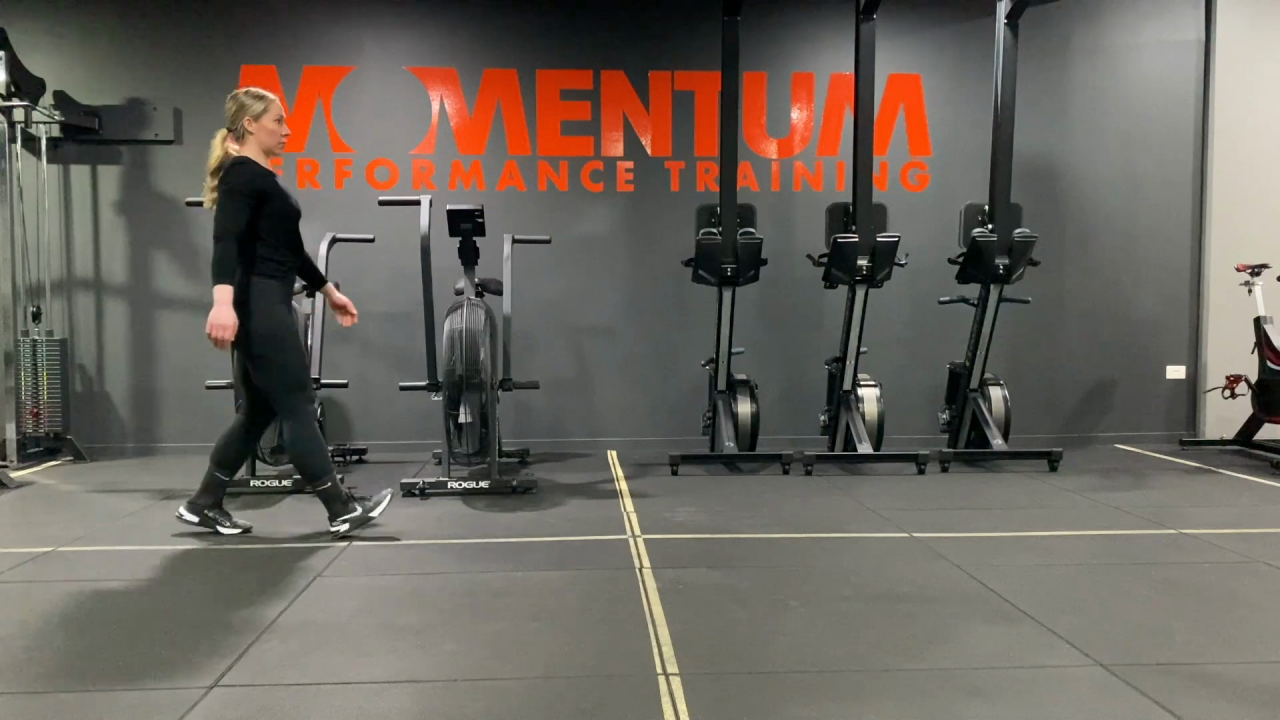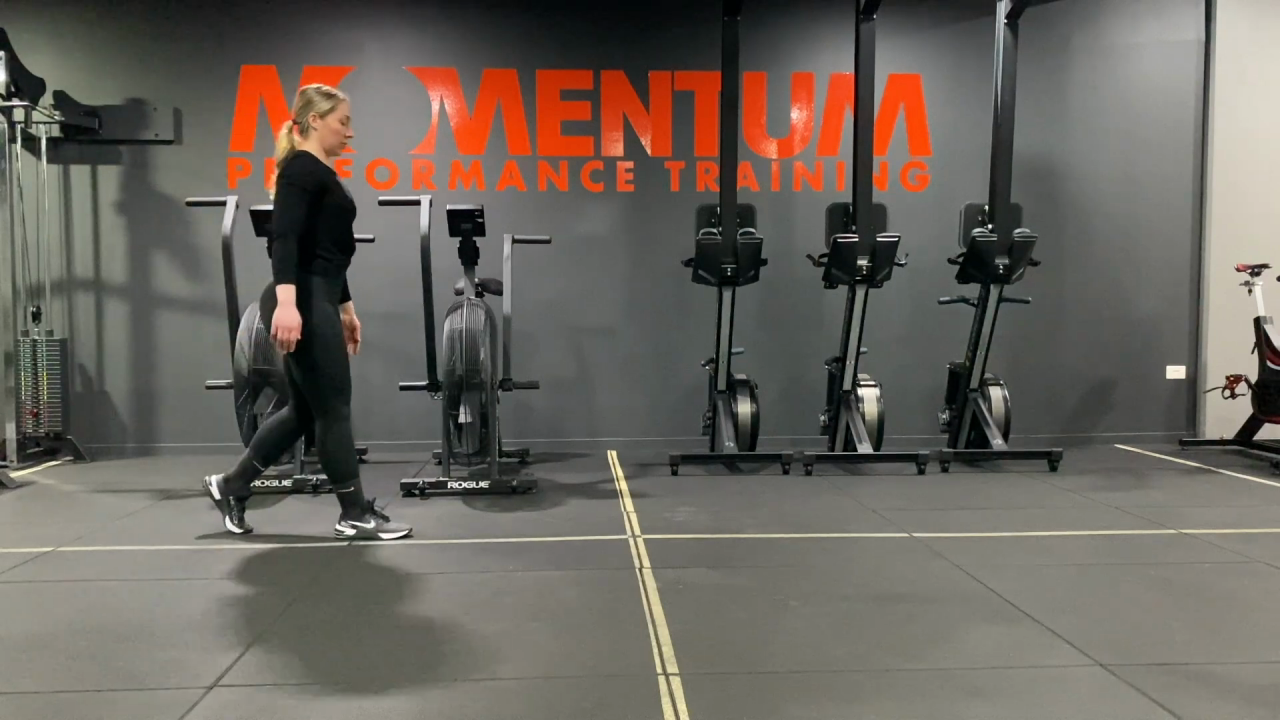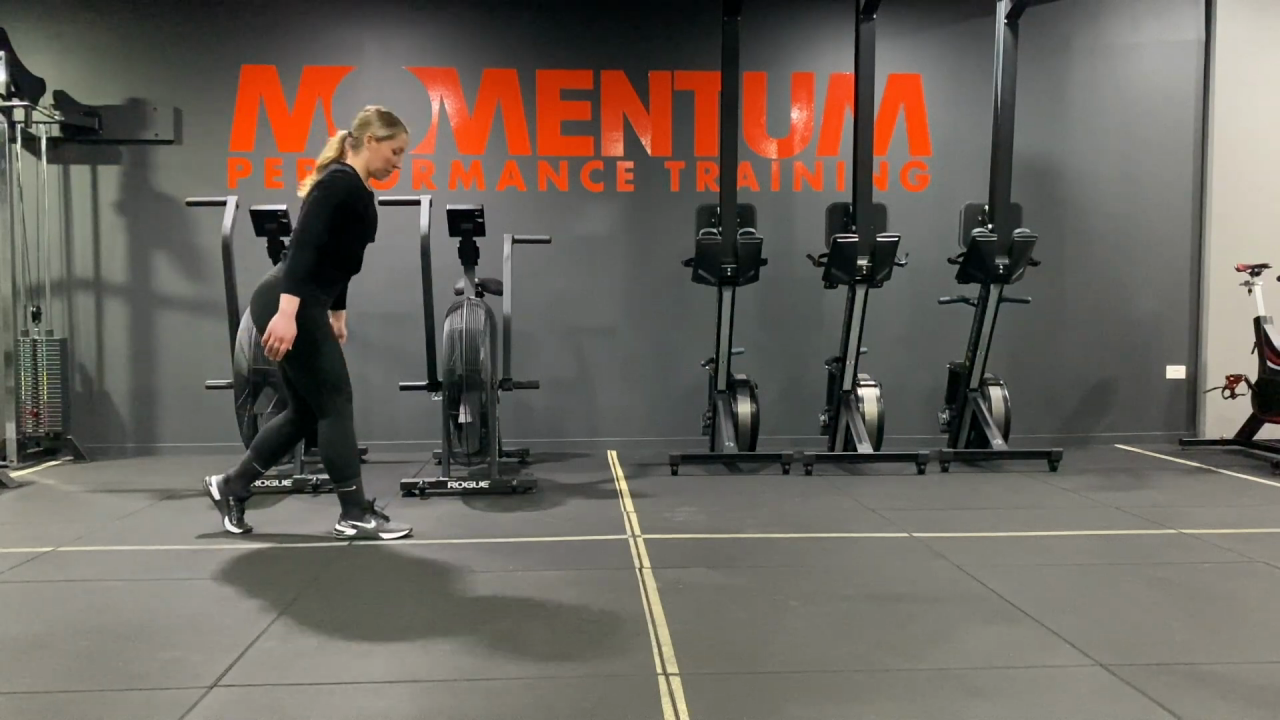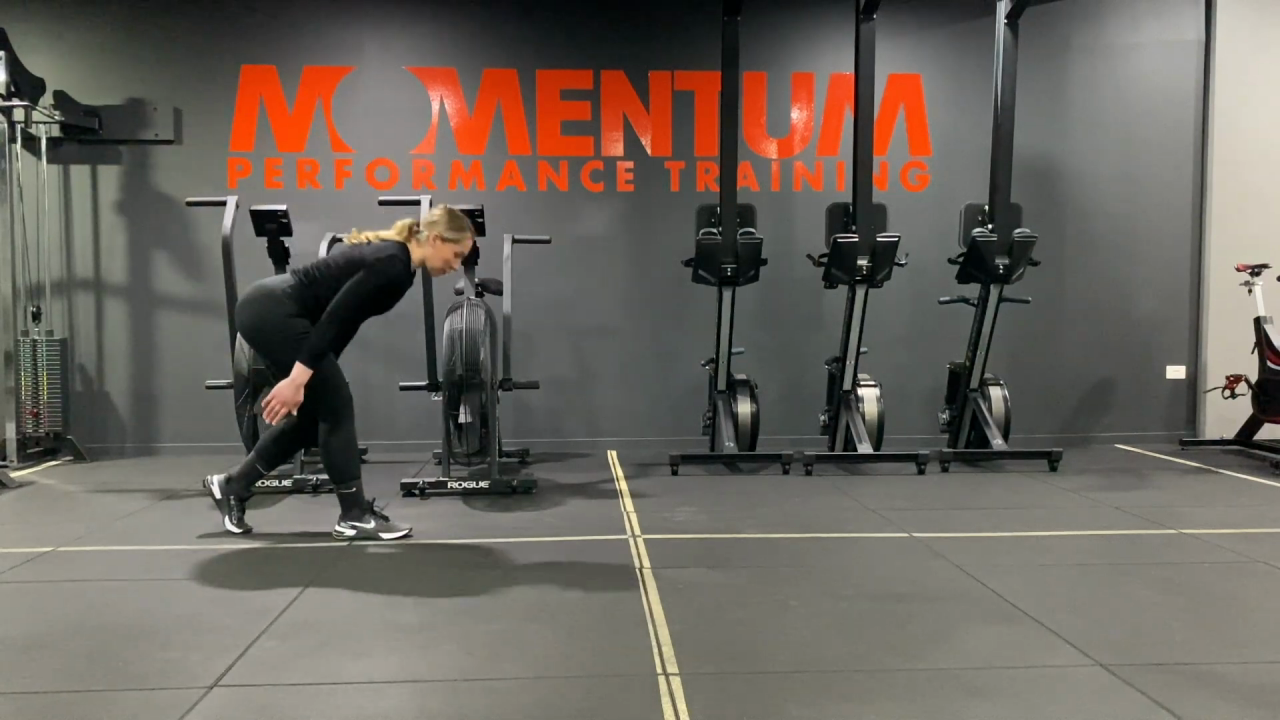
dt=0.4s
person 1, frame 1
left shoulder: (262, 176)
right shoulder: (241, 174)
left elbow: (286, 246)
right elbow: (226, 242)
left wrist: (327, 290)
right wrist: (222, 301)
left hip: (267, 305)
right hip: (255, 306)
left knee: (259, 410)
right knee: (296, 405)
left ankle: (203, 503)
right ankle: (343, 510)
person 1, frame 2
left shoulder: (321, 172)
right shoulder: (301, 169)
right elbow: (284, 239)
left wrist: (346, 309)
right wrist: (287, 304)
left hip: (316, 301)
right hip: (302, 302)
left knee: (307, 407)
right knee: (333, 407)
left ankle: (231, 485)
right ankle: (356, 515)
person 1, frame 3
left shoulder: (355, 188)
right shoulder: (340, 183)
right elbow: (304, 246)
left wrist: (337, 316)
right wrist: (288, 315)
left hip: (303, 304)
right hip: (287, 304)
left knee: (309, 408)
right knee: (333, 402)
left ankle: (230, 487)
right ankle: (355, 515)
person 1, frame 4
left shoulder: (394, 260)
right shoulder: (391, 267)
left elbow: (343, 319)
right elbow: (332, 320)
left wrist: (312, 373)
right wrist: (298, 378)
left hip: (265, 310)
right hip: (272, 313)
left knee: (308, 415)
right knee: (333, 404)
left ankle: (232, 487)
right ankle: (355, 516)
